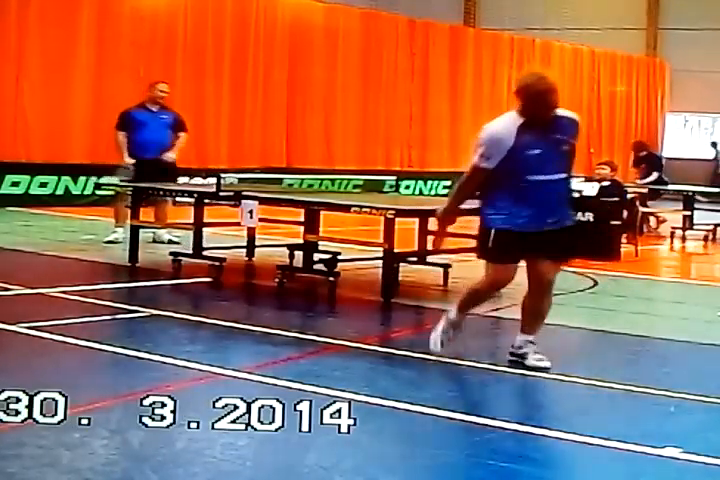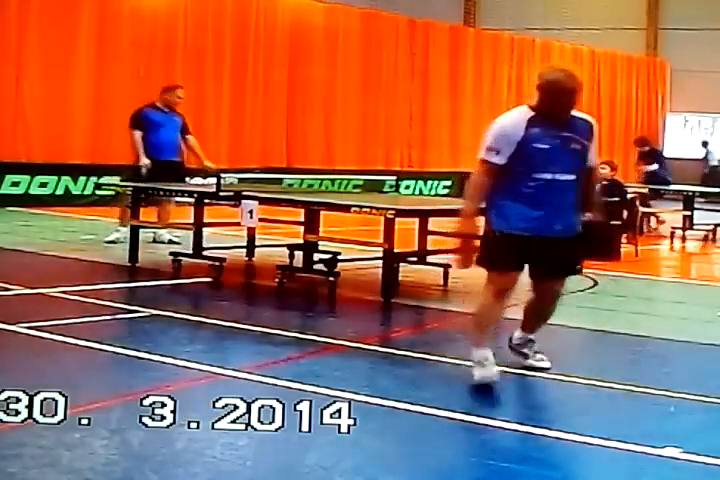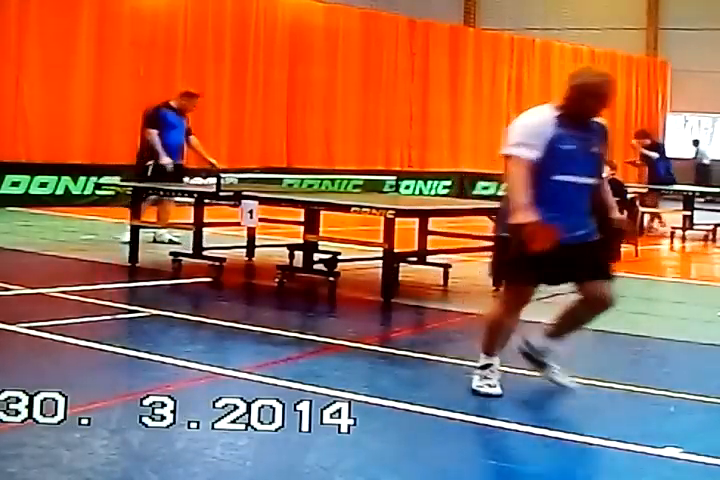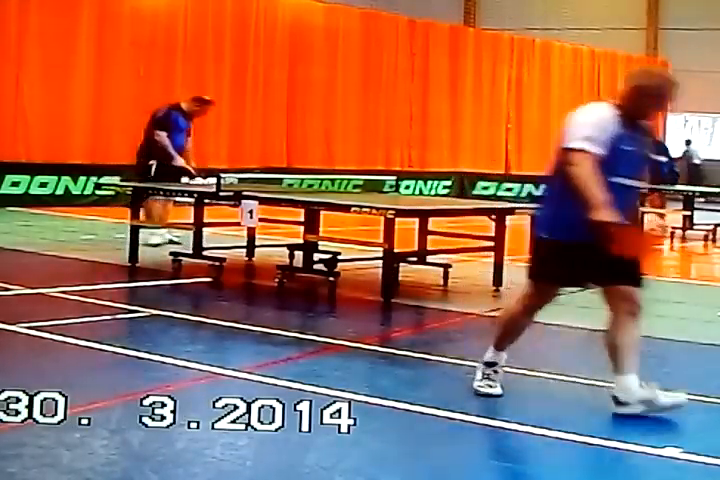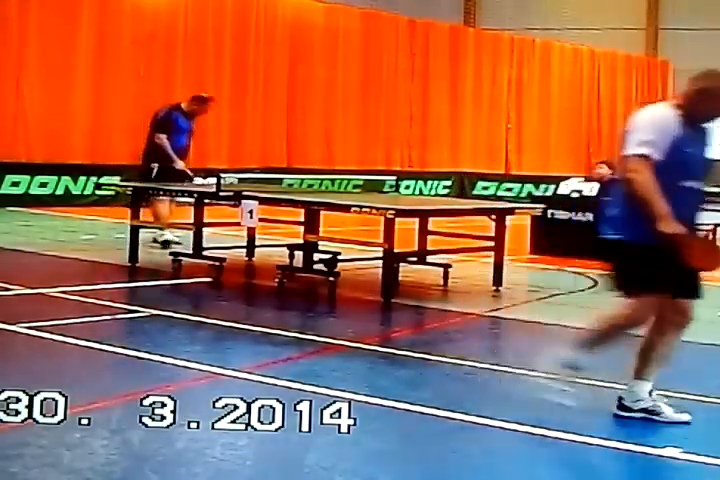
dt=0.2s
person 1, frame 1
left shoulder: (570, 122)
right shoulder: (500, 131)
right elbow: (476, 176)
right wrist: (448, 212)
left hip: (554, 220)
right hip: (506, 218)
left knee: (543, 282)
right knee: (498, 278)
left ankle: (523, 344)
right ankle: (453, 318)
person 1, frame 2
left shoulder: (584, 126)
right shoulder: (512, 125)
left elbow: (588, 172)
right elbow: (484, 172)
left wrist: (590, 208)
right wrist: (468, 217)
left hip: (561, 227)
right hip: (512, 224)
left knee: (550, 293)
right knee: (500, 286)
left ankle: (523, 340)
right ankle: (481, 358)
person 1, frame 3
left shoulder: (598, 131)
right shoulder: (536, 122)
right elbow: (516, 168)
left wrist: (613, 212)
right wrist: (521, 211)
left hip: (580, 231)
right hip: (535, 228)
left knee: (601, 296)
right knee: (514, 299)
left ankle: (540, 345)
right ankle: (487, 367)
person 1, frame 4
left shoulder: (639, 131)
right shoulder: (594, 118)
right elbow: (579, 163)
left wrist: (628, 221)
right wrist: (600, 207)
left hip: (612, 234)
right hip: (567, 229)
left knee: (628, 303)
right knee: (536, 299)
left ankle: (628, 389)
right ankle: (492, 363)
person 1, frame 5
right shoulder: (657, 119)
right elbow: (636, 168)
right wrist: (664, 218)
left hip: (669, 235)
right hip: (639, 231)
left knee: (679, 314)
right knee: (643, 308)
left ankle: (638, 394)
right ankle: (573, 356)
person 2, frame 1
left shoulder: (173, 116)
right shoulder: (131, 113)
left elbow: (182, 136)
right elbow: (121, 135)
left wrist: (173, 152)
right wrist: (125, 156)
left hip: (163, 164)
right hip: (137, 162)
left knee: (163, 197)
right knee: (125, 195)
left ankle: (160, 232)
right ankle: (119, 231)
person 2, frame 2
left shoulder: (178, 117)
right shoulder: (143, 113)
left elbow: (189, 139)
right elbow: (136, 135)
left wrist: (203, 159)
right wrist: (142, 157)
left hip: (174, 164)
right hip: (150, 163)
left knee: (168, 197)
left ankle: (161, 232)
right ankle: (122, 230)
person 2, frame 3
left shoulder: (183, 117)
right shoulder: (157, 112)
left elbow: (190, 139)
right elbow: (151, 134)
left wrist: (206, 157)
right wrist: (162, 156)
left hip: (175, 163)
right hip: (154, 162)
left knee: (168, 197)
left ankle: (161, 232)
person 2, frame 4
left shoulder: (188, 118)
right shoulder: (167, 113)
left elbow: (187, 140)
right elbow: (159, 137)
left wrist: (190, 161)
right wrist: (176, 157)
left hip: (171, 162)
right hip: (154, 160)
left knee: (168, 196)
right knee: (155, 195)
left ankle: (162, 231)
right ankle: (153, 232)
person 2, frame 5
left shoulder: (190, 118)
right shoulder: (167, 114)
right elbow: (160, 139)
left wrist: (181, 162)
right wrist: (176, 160)
left hip: (175, 165)
right hip: (159, 163)
left knee: (170, 197)
right knee: (160, 197)
left ankle: (163, 232)
right ankle: (164, 233)
